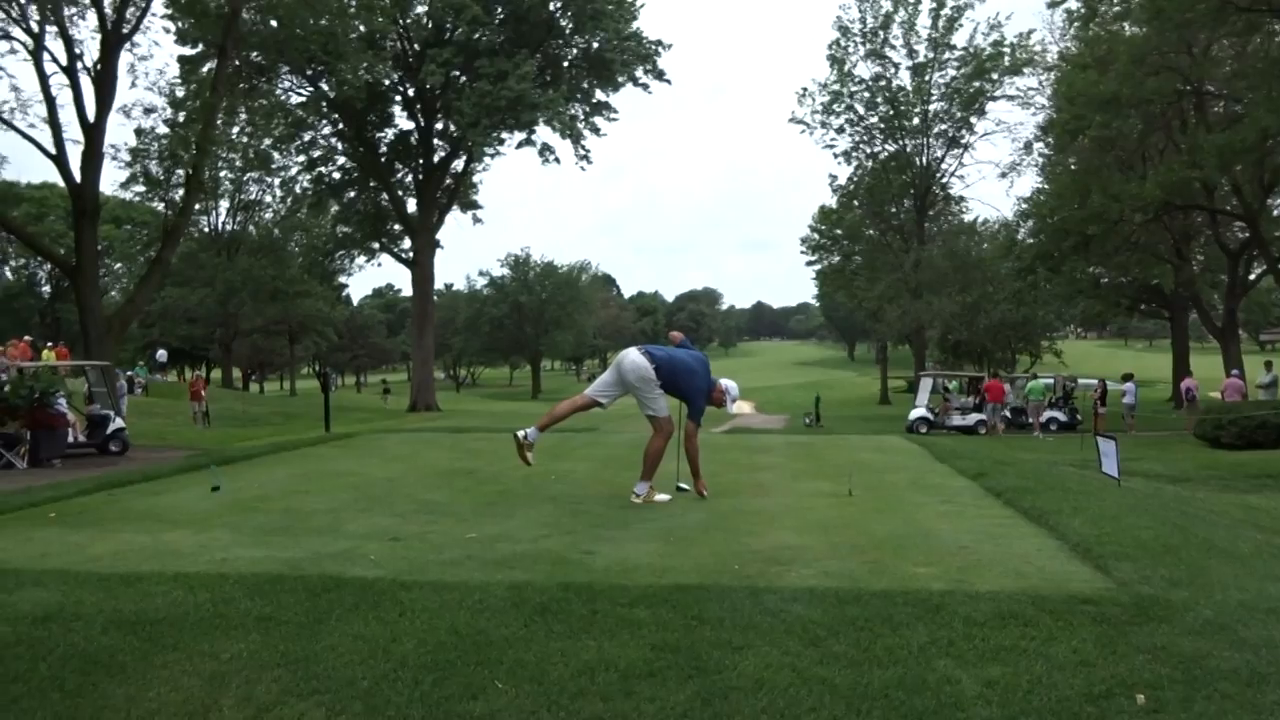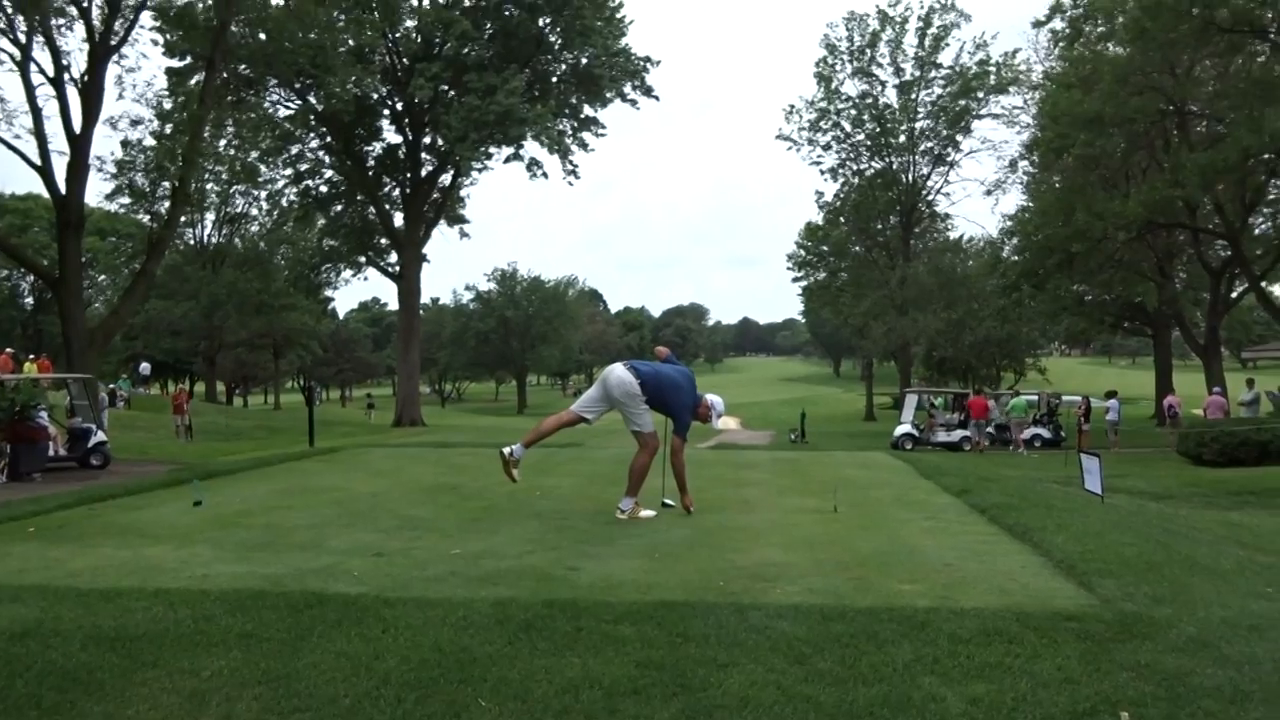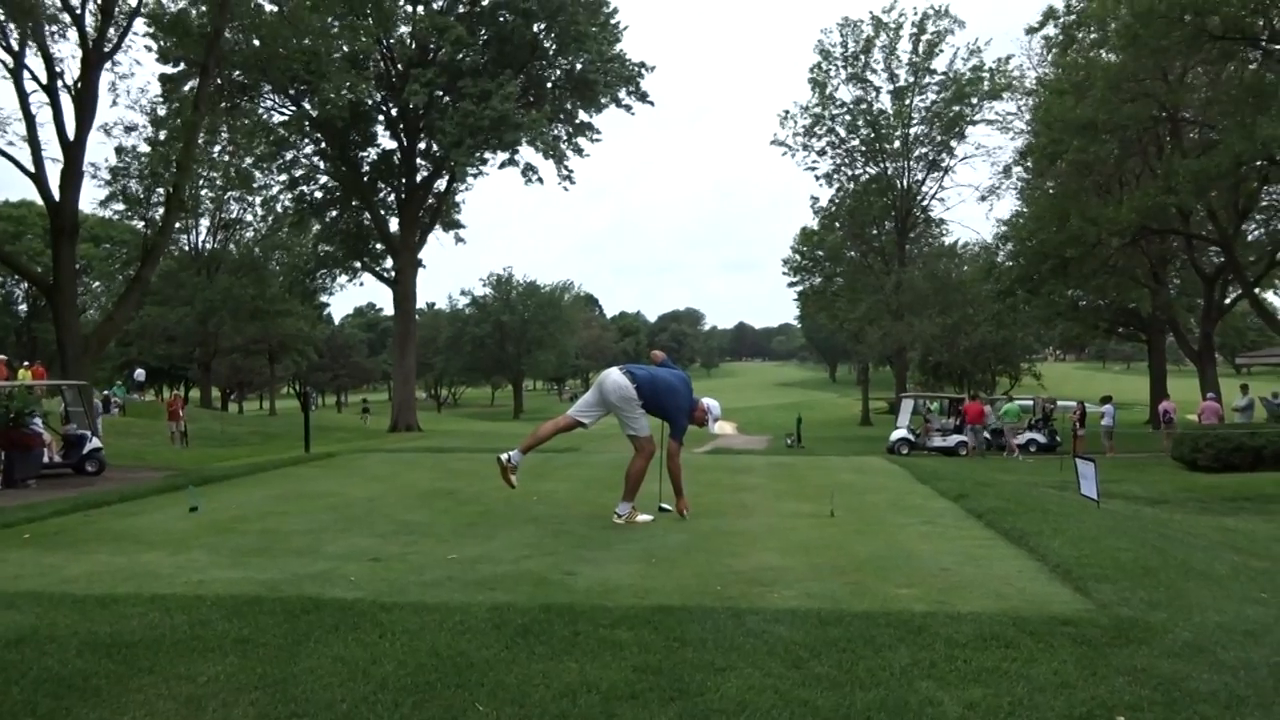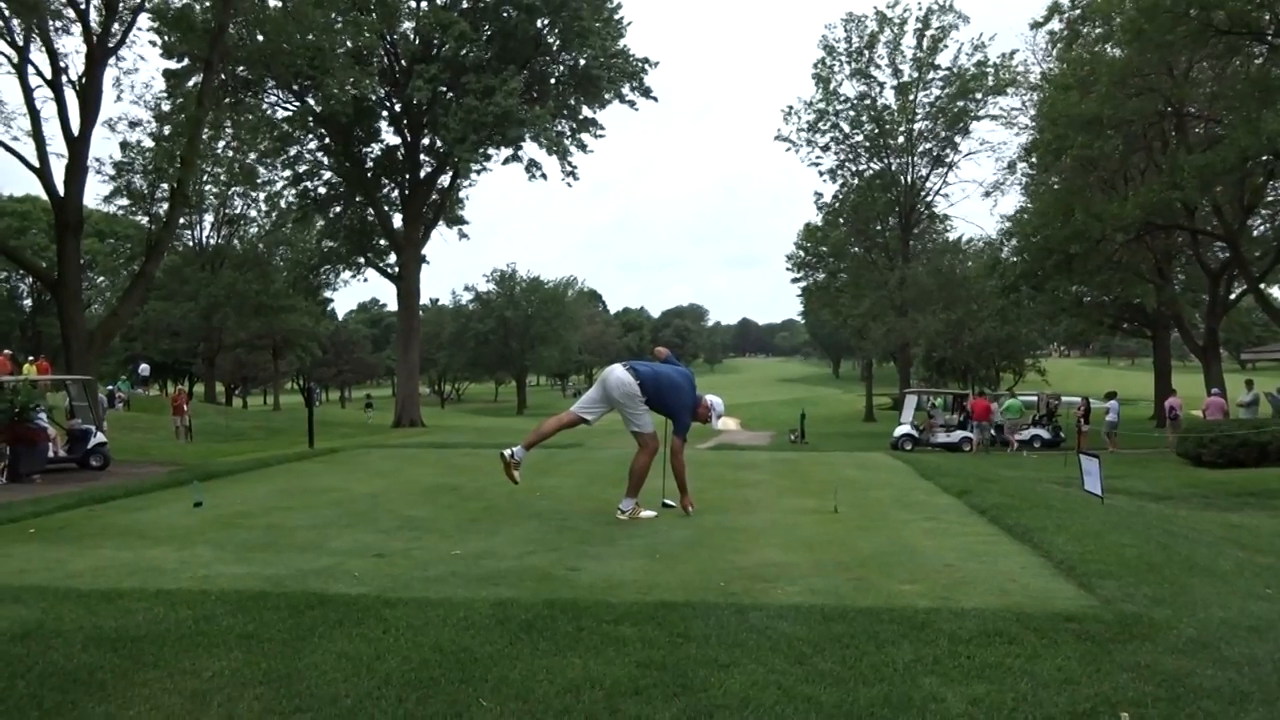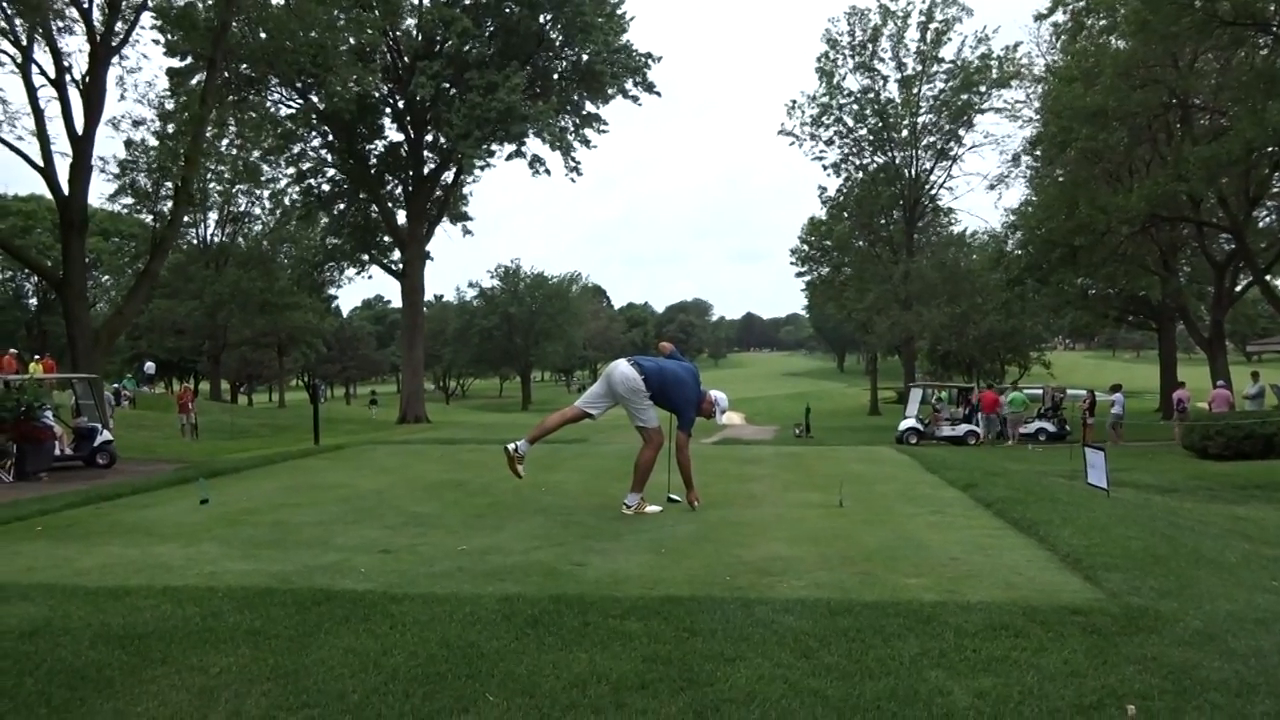
dt=0.2s
person 1, frame 1
left shoulder: (702, 361)
right shoulder: (700, 391)
left elbow: (673, 335)
right elbow: (690, 440)
right wrist: (698, 479)
left hip: (629, 356)
right hip: (642, 369)
left knee: (584, 401)
right knee: (664, 430)
left ankle: (530, 435)
right ankle: (642, 490)
person 1, frame 2
left shoulder: (687, 376)
right shoulder: (685, 407)
left elbow: (659, 350)
right elbow: (676, 455)
right wrist: (684, 494)
left hip: (615, 372)
right hip: (628, 384)
left knee: (569, 417)
right knee: (649, 446)
left ankle: (516, 452)
right ankle: (627, 506)
person 1, frame 3
left shoulder: (683, 380)
right shoulder: (681, 410)
left elbow: (655, 354)
right elbow: (672, 459)
right wrist: (680, 498)
left hip: (611, 377)
right hip: (624, 389)
left knee: (566, 422)
right knee: (645, 450)
left ankle: (513, 457)
right ankle: (624, 511)
person 1, frame 4
left shoulder: (687, 377)
right shoulder: (685, 408)
left elbow: (659, 350)
right elbow: (676, 456)
right wrist: (684, 495)
left hip: (614, 373)
right hip: (627, 385)
left knee: (570, 418)
right knee: (649, 446)
left ankle: (517, 453)
right ankle: (628, 507)
person 1, frame 5
left shoulder: (691, 372)
right shoulder: (689, 402)
left elbow: (663, 345)
right elbow: (682, 451)
right wrist: (690, 490)
left hip: (619, 368)
right hip: (631, 380)
left knee: (574, 412)
right knee: (654, 441)
left ankle: (521, 448)
right ankle: (633, 501)
